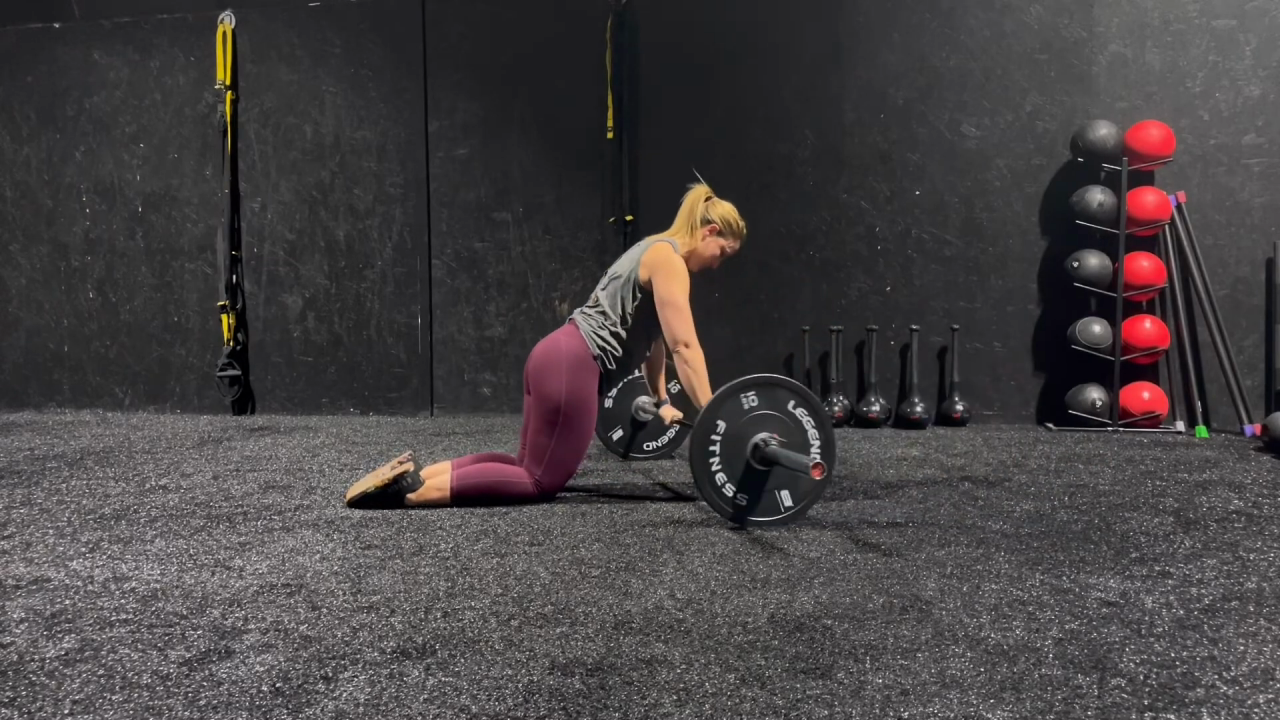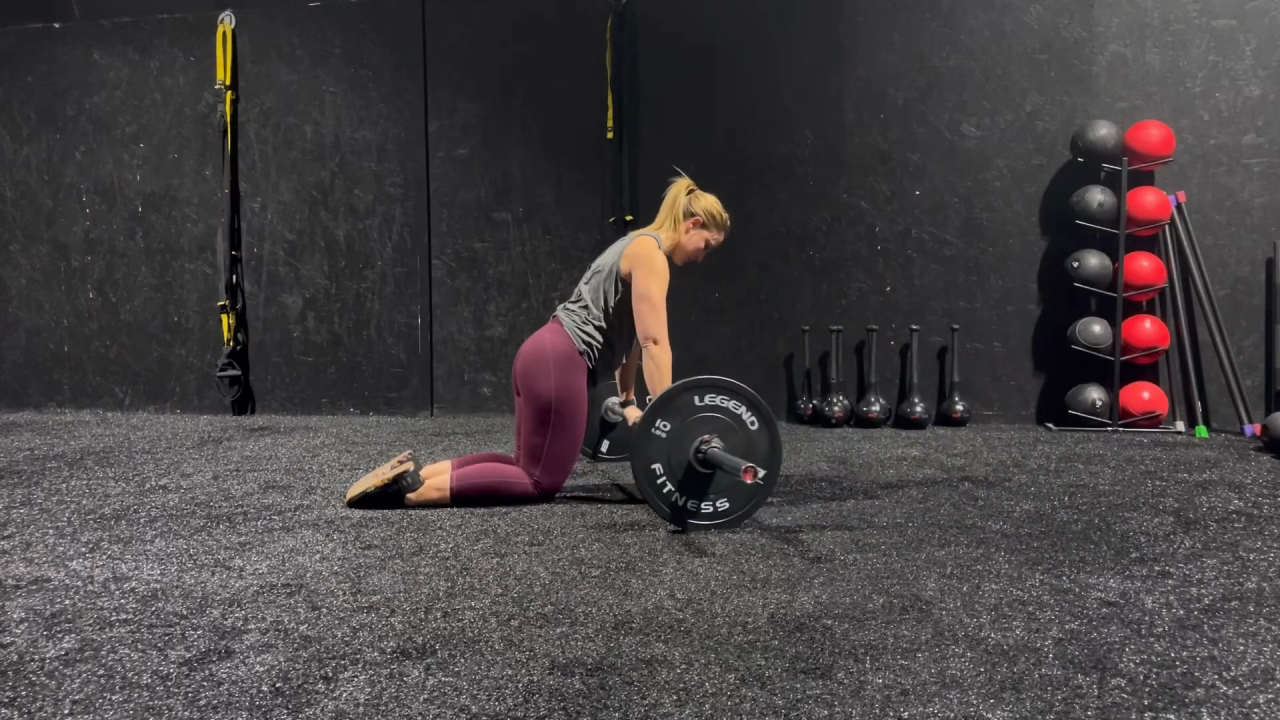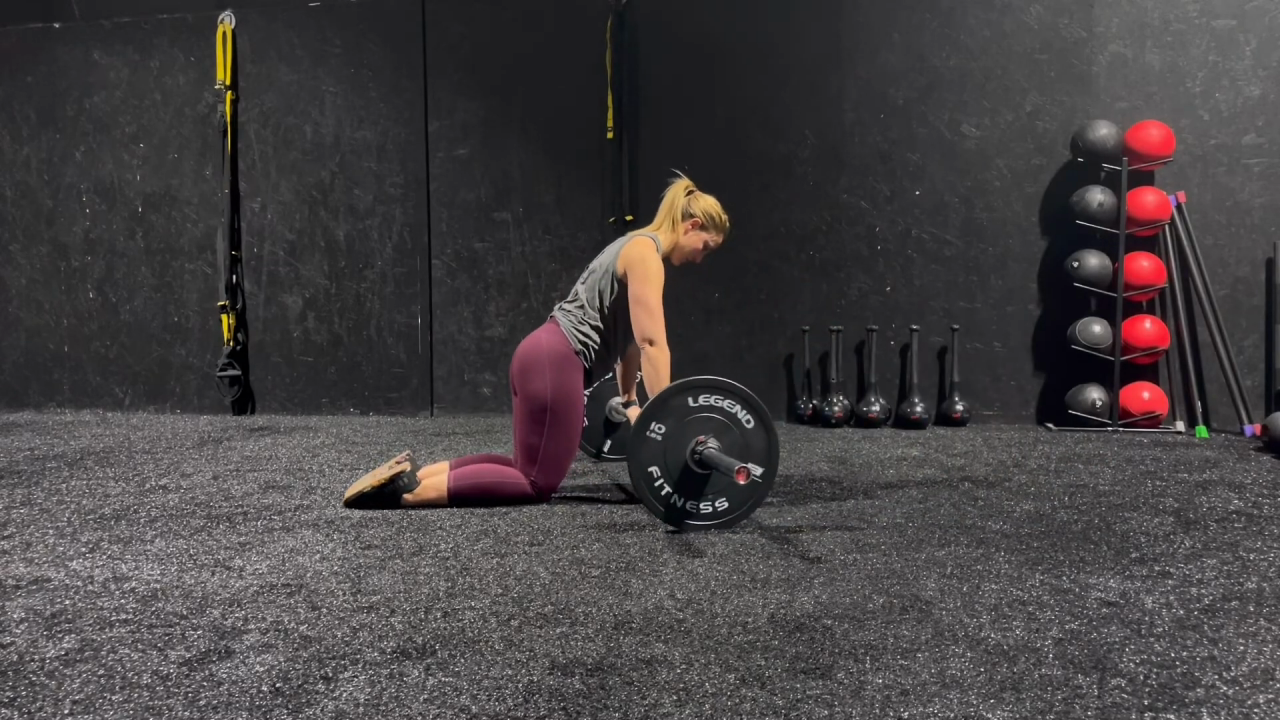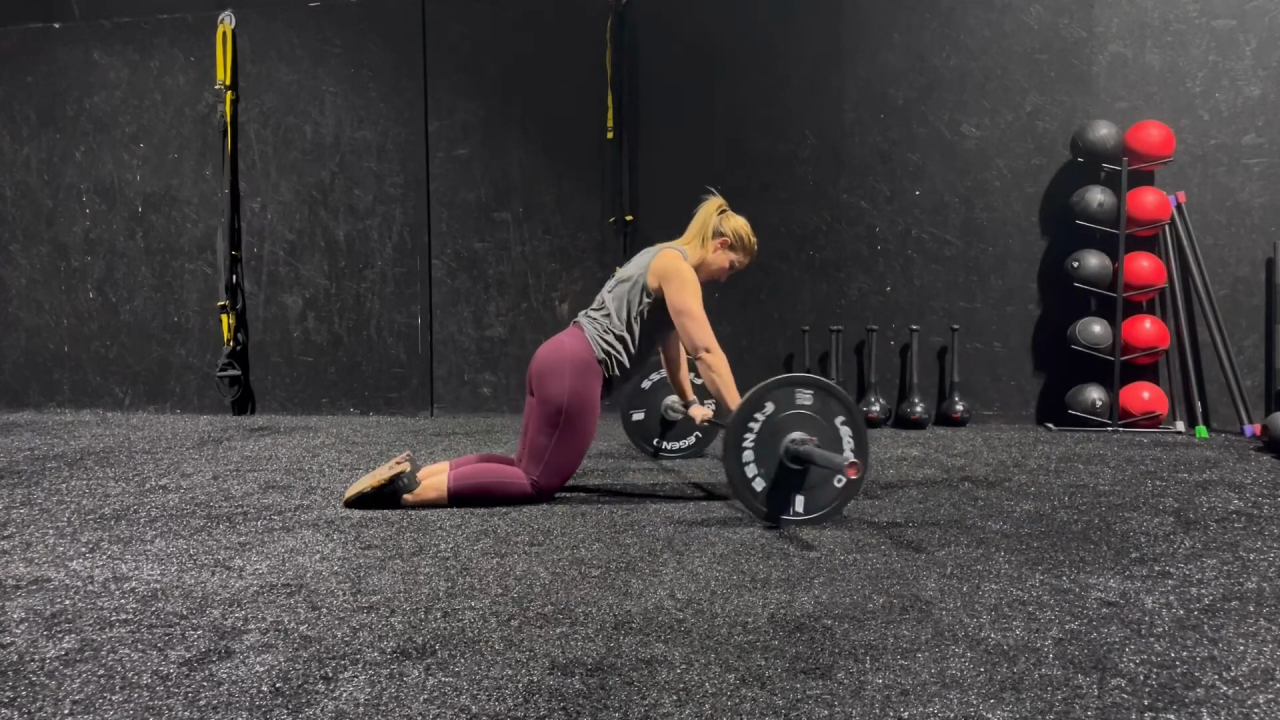
dt=0.5s
person 1, frame 1
left shoulder: (657, 253)
right shoulder: (669, 260)
left elbow: (653, 338)
right elbow: (685, 346)
left wrist: (661, 401)
left hip: (560, 358)
right hip: (572, 364)
left knee: (533, 469)
right knee: (542, 483)
left ankle: (416, 472)
right ankle: (413, 489)
person 1, frame 2
left shoulder: (640, 247)
right shoulder: (651, 254)
left elbow: (630, 336)
right elbow: (654, 342)
left wrist: (628, 401)
left hip: (546, 356)
right hip: (559, 361)
left knee: (529, 467)
right knee: (541, 483)
left ankle: (415, 472)
right ankle: (412, 488)
person 1, frame 3
left shoulder: (639, 249)
right shoulder: (646, 253)
left elbow: (632, 337)
right elbow: (653, 343)
left wrist: (630, 400)
left hip: (546, 357)
right hip: (555, 361)
left knee: (529, 469)
right knee: (537, 484)
left ankle: (413, 473)
right ankle: (409, 489)
person 1, frame 4
left shoulder: (666, 259)
right shoulder: (677, 267)
left elbow: (671, 343)
right elbow: (706, 350)
left wrist: (690, 403)
left hip: (563, 361)
right hip: (576, 368)
left knee: (531, 468)
right knee: (538, 484)
left ankle: (416, 473)
right ankle: (409, 489)
